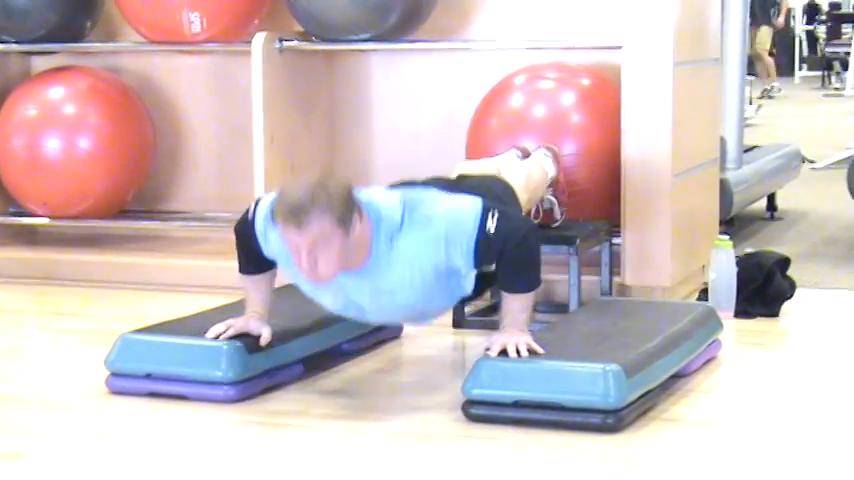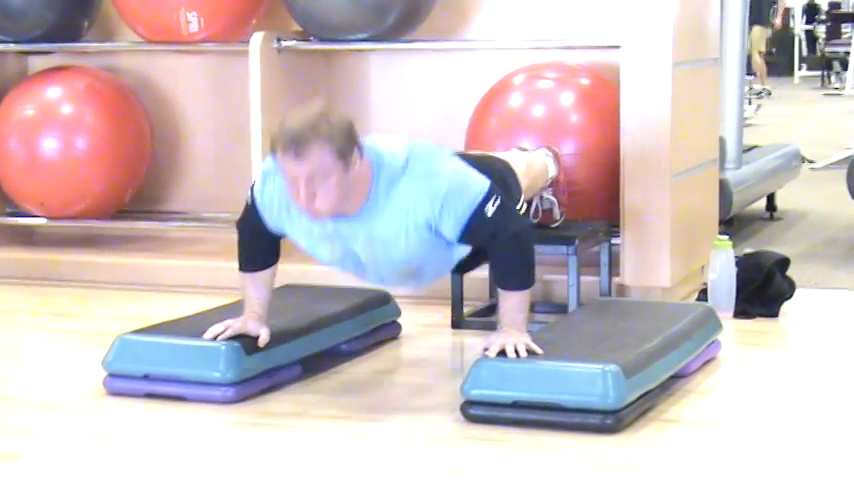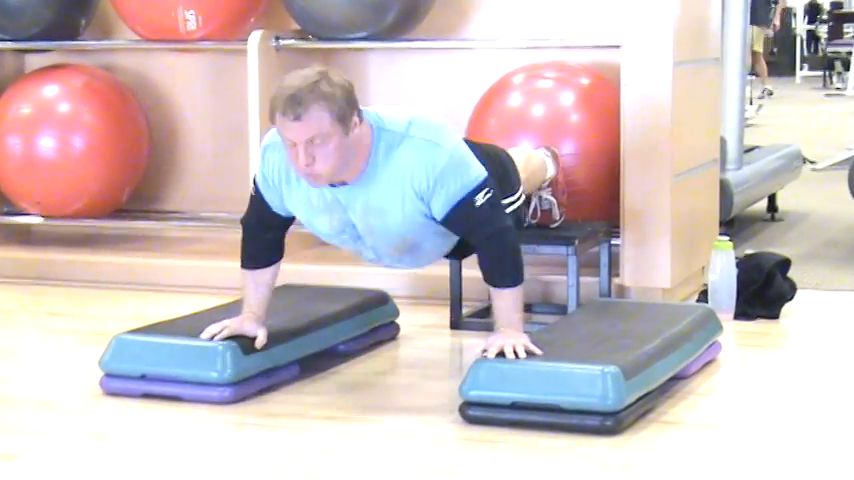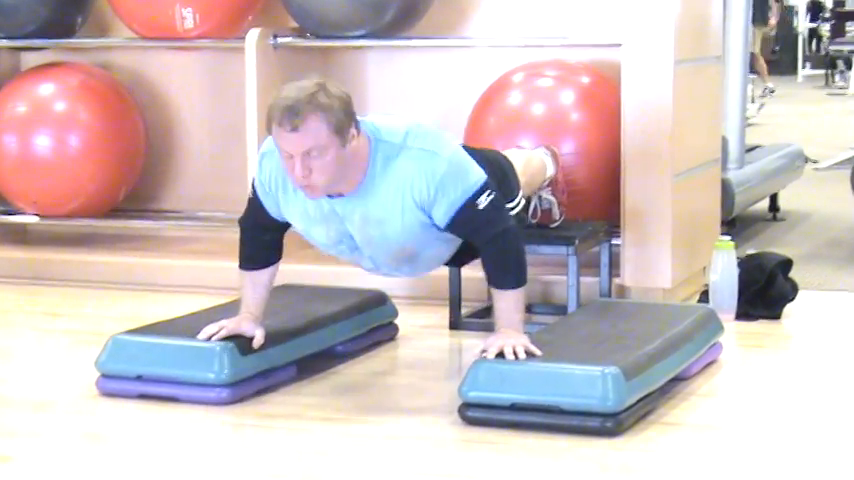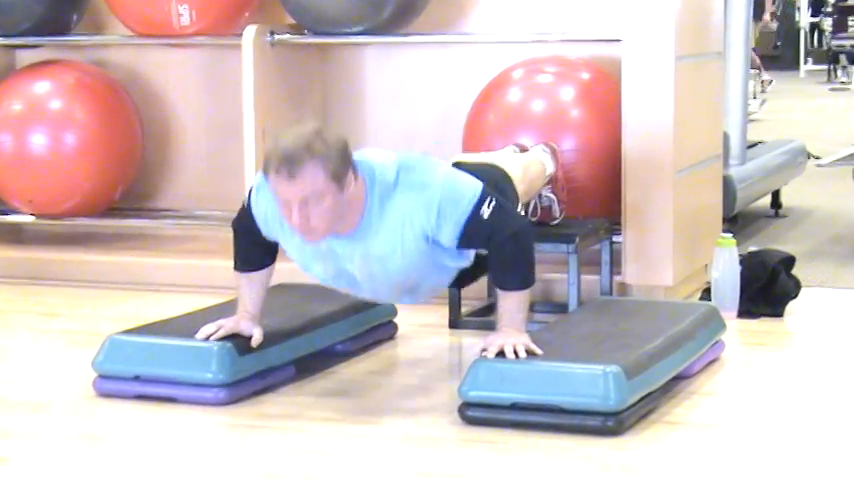
dt=0.1s
person 1, frame 1
left shoulder: (424, 228)
right shoulder: (279, 218)
left elbow: (515, 235)
right elbow: (249, 231)
left wrist: (514, 328)
right wrist: (255, 314)
left hip: (484, 225)
left knee: (512, 193)
right knee: (460, 179)
left ankle: (543, 165)
right ankle: (511, 157)
person 1, frame 2
left shoulder: (435, 180)
right shoulder: (279, 180)
left elbow: (513, 235)
right elbow: (253, 232)
left wrist: (513, 328)
right wrist: (252, 315)
left knee: (515, 176)
left ankle: (544, 165)
right ankle: (518, 156)
person 1, frame 3
left shoulder: (424, 152)
right shoulder: (277, 154)
left elbow: (496, 234)
right elbow: (261, 226)
left wrist: (509, 330)
right wrist: (252, 315)
left hip: (479, 194)
left knee: (514, 171)
left ankle: (543, 164)
right ankle: (527, 158)
person 1, frame 4
left shoulder: (423, 163)
right shoulder: (275, 162)
left elbow: (499, 235)
right elbow: (259, 229)
left wrist: (509, 329)
right wrist: (249, 315)
left hip: (484, 200)
left knee: (514, 174)
left ankle: (543, 165)
right ankle: (519, 156)
person 1, frame 5
left shoulder: (417, 197)
right shoulder: (275, 194)
left elbow: (512, 233)
right elbow: (248, 231)
left wrist: (511, 329)
right wrist: (247, 313)
left hip: (480, 214)
left knee: (509, 182)
left ankle: (540, 160)
right ankle: (508, 153)
